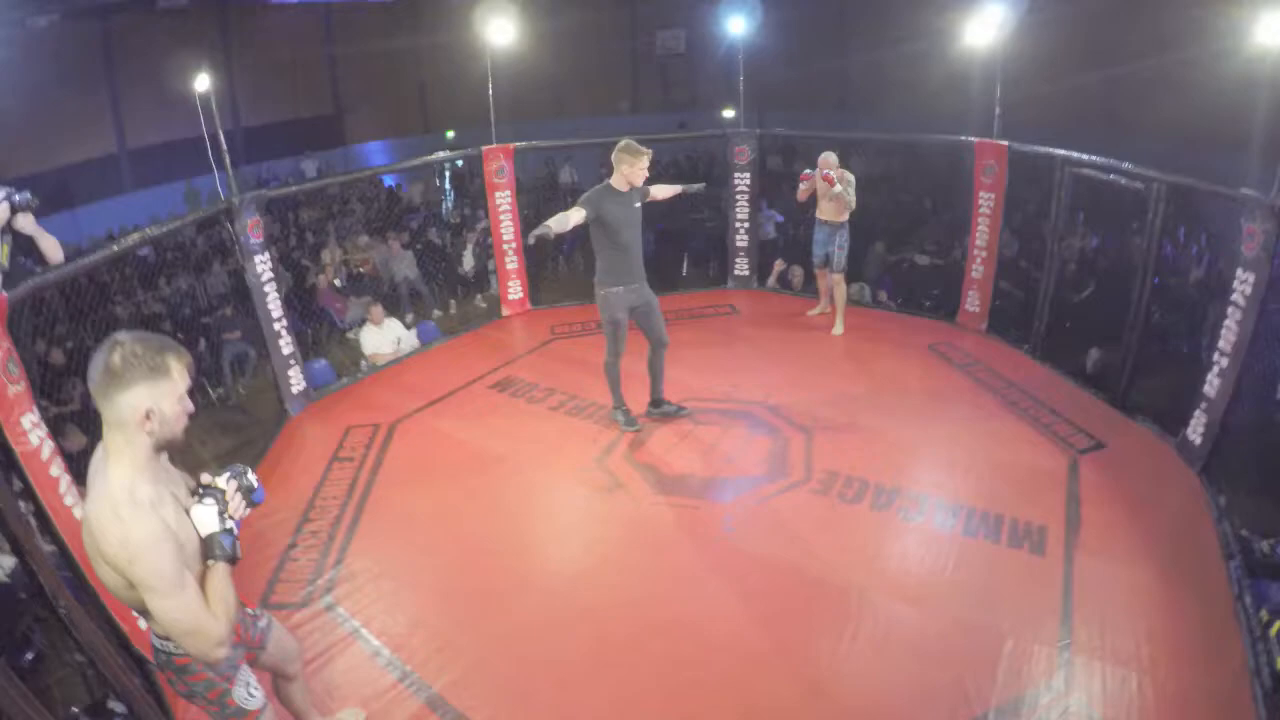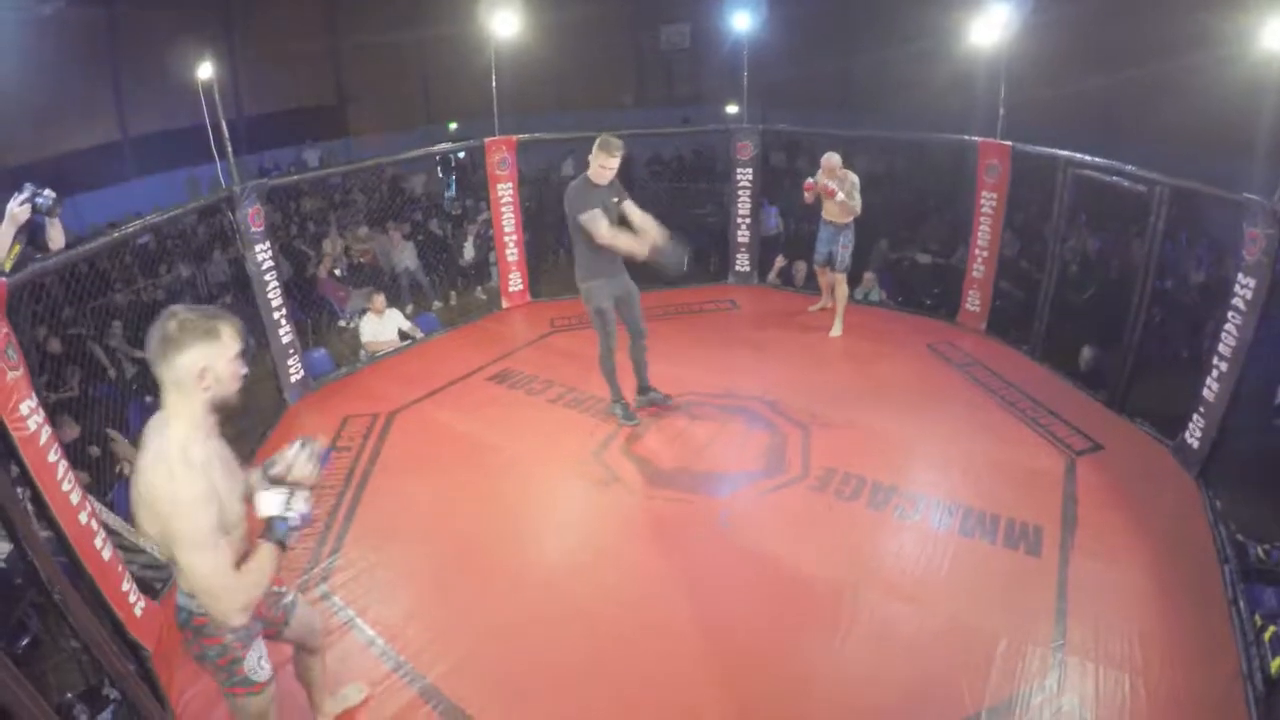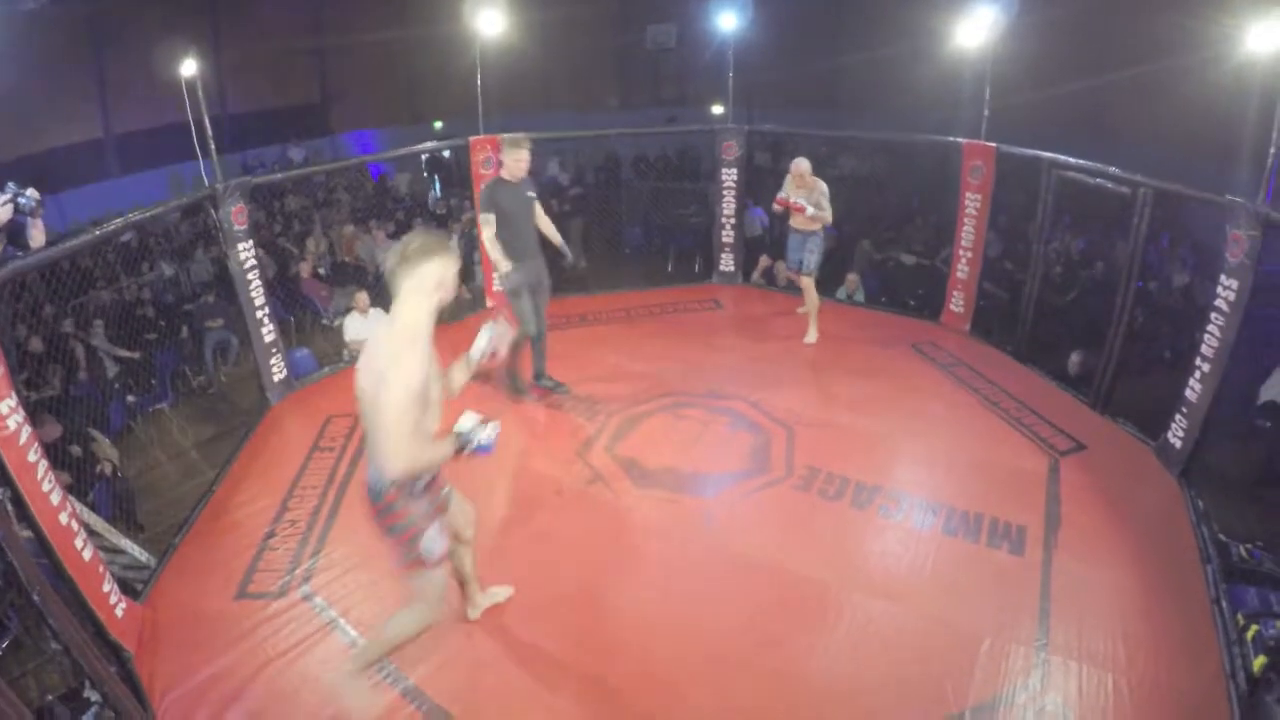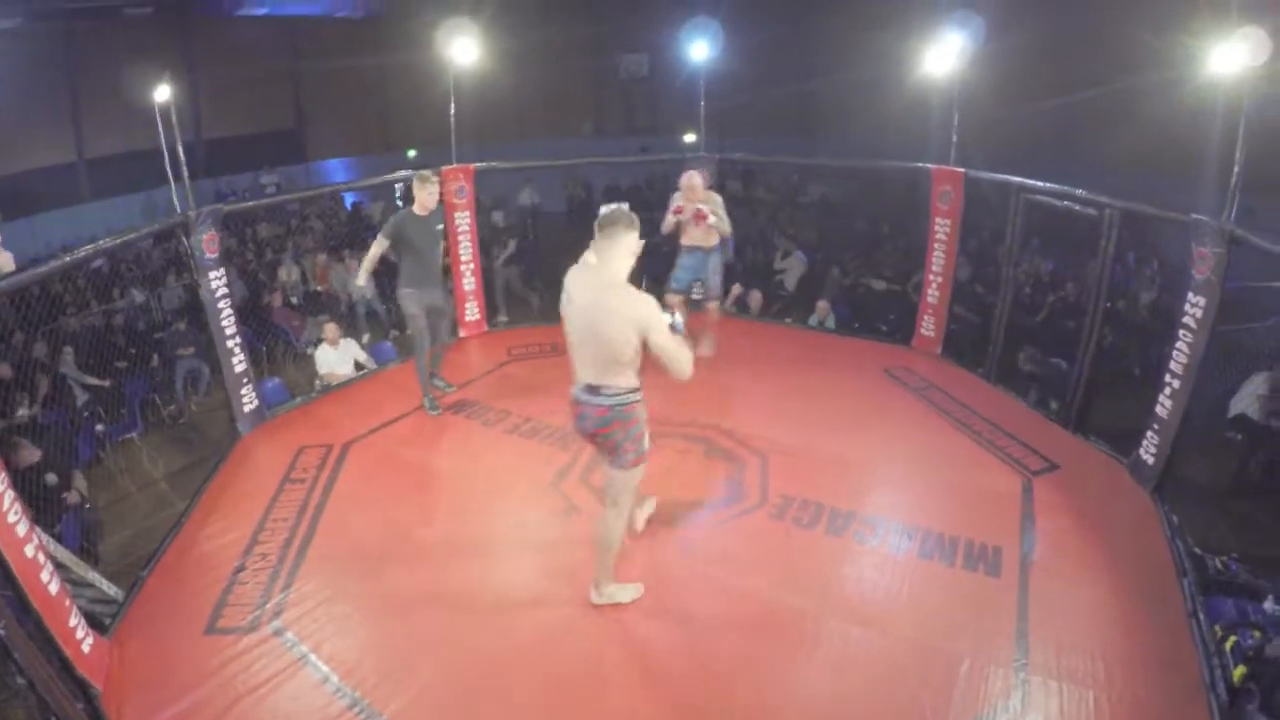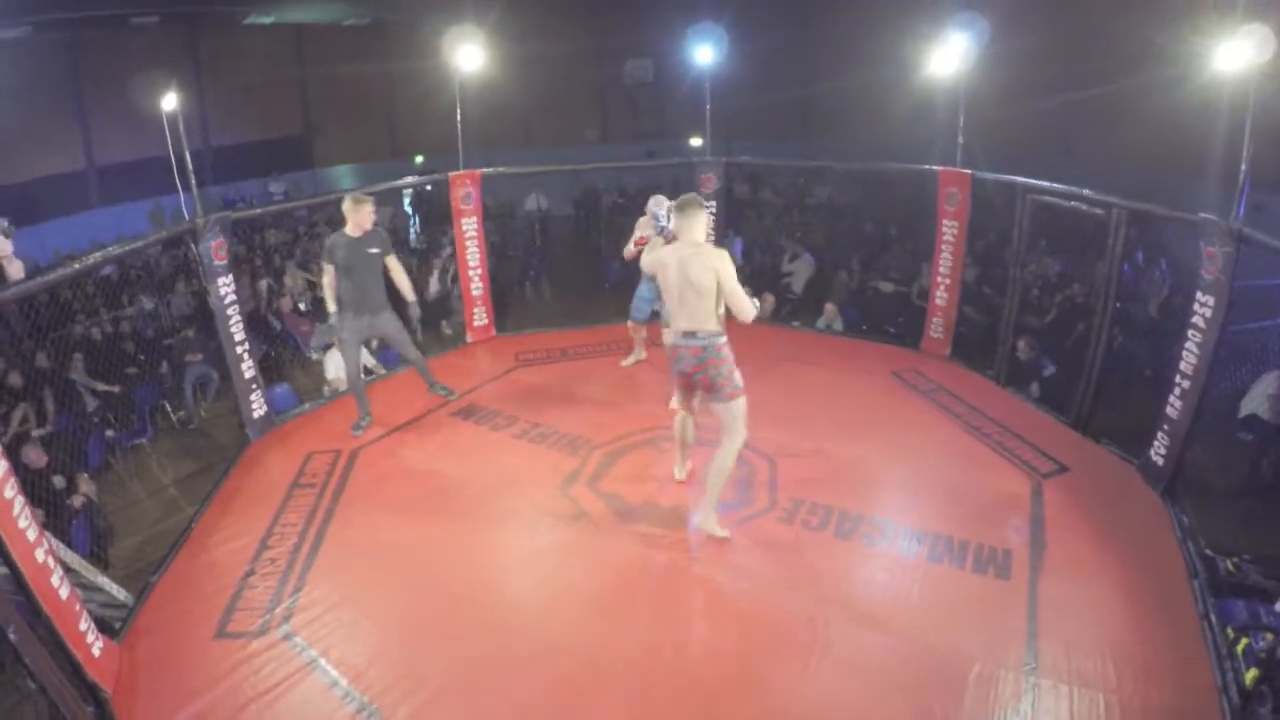
dt=0.7s
person 1, frame 1
left shoulder: (124, 453)
right shoulder: (133, 527)
right elbow: (211, 641)
left wrist: (207, 498)
right wrist: (220, 542)
left hip: (217, 617)
right hip: (198, 657)
left knee: (290, 657)
person 1, frame 2
left shoulder: (181, 424)
right shoulder: (180, 482)
right elbow: (232, 606)
left wrist: (274, 473)
right wrist: (277, 530)
left hip: (236, 589)
right hip: (220, 622)
left knee: (311, 630)
person 1, frame 3
left shoulder: (402, 332)
right shoulder: (404, 356)
right elbow: (400, 459)
left wrist: (477, 357)
right wrist: (461, 441)
left hip: (419, 482)
right hip: (402, 494)
left knee: (464, 524)
right knee: (427, 607)
left ankle: (474, 600)
right ankle: (360, 663)
person 1, frame 4
left shoulder: (574, 279)
right shoulder: (640, 306)
right elbow: (683, 370)
left wrist: (599, 238)
right wrist: (673, 330)
left hip: (581, 403)
right hip: (619, 411)
left knee: (620, 464)
right knee: (619, 502)
left ankle: (634, 514)
right ankle: (603, 586)
person 1, frame 5
left shoulder: (663, 255)
right shoulder: (716, 257)
left elbow: (646, 261)
right elbow: (744, 313)
right wrist: (751, 305)
left hip: (679, 351)
right hip: (712, 352)
left knee: (685, 408)
right knee: (735, 434)
left ankle: (681, 465)
right ankle: (706, 512)
person 2, frame 1
left shoulder: (635, 192)
right shoulder: (597, 198)
left elbow: (657, 191)
right elbow: (571, 216)
left wrist: (684, 188)
right wrist: (548, 227)
left hip: (640, 285)
right hip: (612, 290)
left knee: (660, 341)
right knee: (615, 353)
left ankle: (657, 403)
right ankle: (619, 408)
person 2, frame 2
left shoulder: (613, 186)
right shoulder: (577, 192)
left elbow: (636, 216)
right elbow: (604, 235)
left wrist: (658, 236)
right wrist: (644, 248)
left hip: (618, 274)
right hip: (594, 280)
left knee: (638, 332)
right knee: (608, 344)
left ankle: (644, 390)
right ankle: (617, 400)
person 2, frame 3
left shoulder: (526, 183)
right shoulder: (490, 193)
right elbow: (487, 236)
left wrist: (561, 244)
right wrist: (506, 268)
left hip: (536, 262)
right hip: (512, 267)
left knee: (541, 323)
right knee: (529, 328)
left ankle: (540, 375)
right ankle: (512, 371)
person 2, frame 4
left shoulder: (437, 215)
right shoulder: (400, 221)
right elbow: (376, 250)
right wrist: (361, 281)
left hip: (436, 287)
right hip: (411, 291)
left knee: (442, 339)
right knee: (424, 344)
left ankle: (433, 375)
right ankle: (427, 395)
person 2, frame 5
left shoulder: (378, 237)
right shoulder: (333, 244)
left elbow: (396, 270)
right elbow: (328, 279)
left wrist: (412, 300)
right wrist: (333, 313)
left hip: (381, 313)
right hip: (351, 318)
left knee: (413, 355)
right knee: (352, 373)
left ankle: (433, 384)
right ankle: (364, 414)
